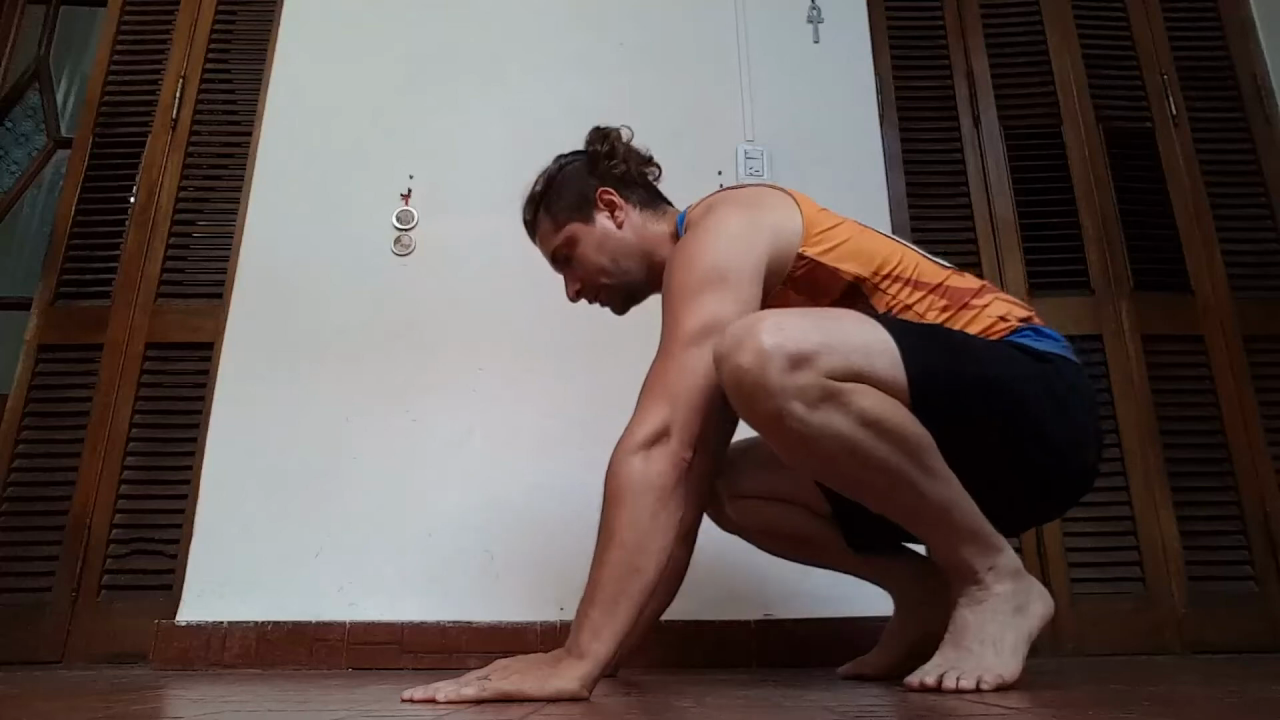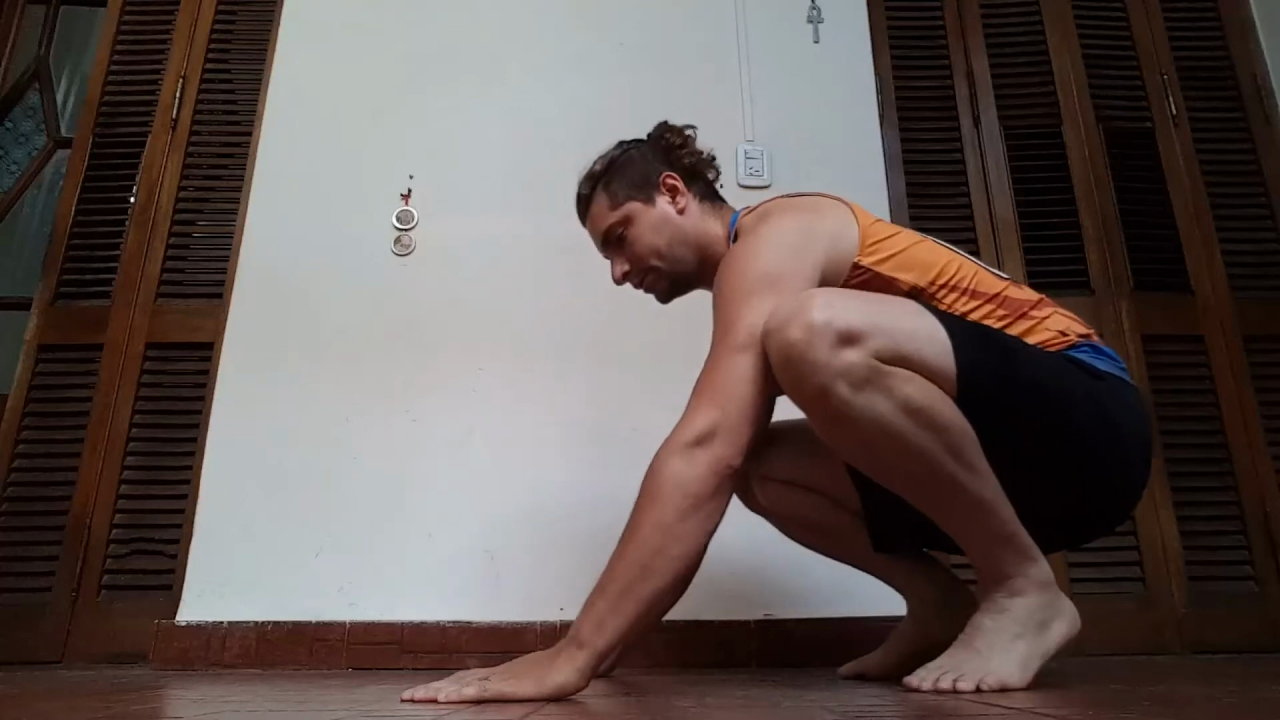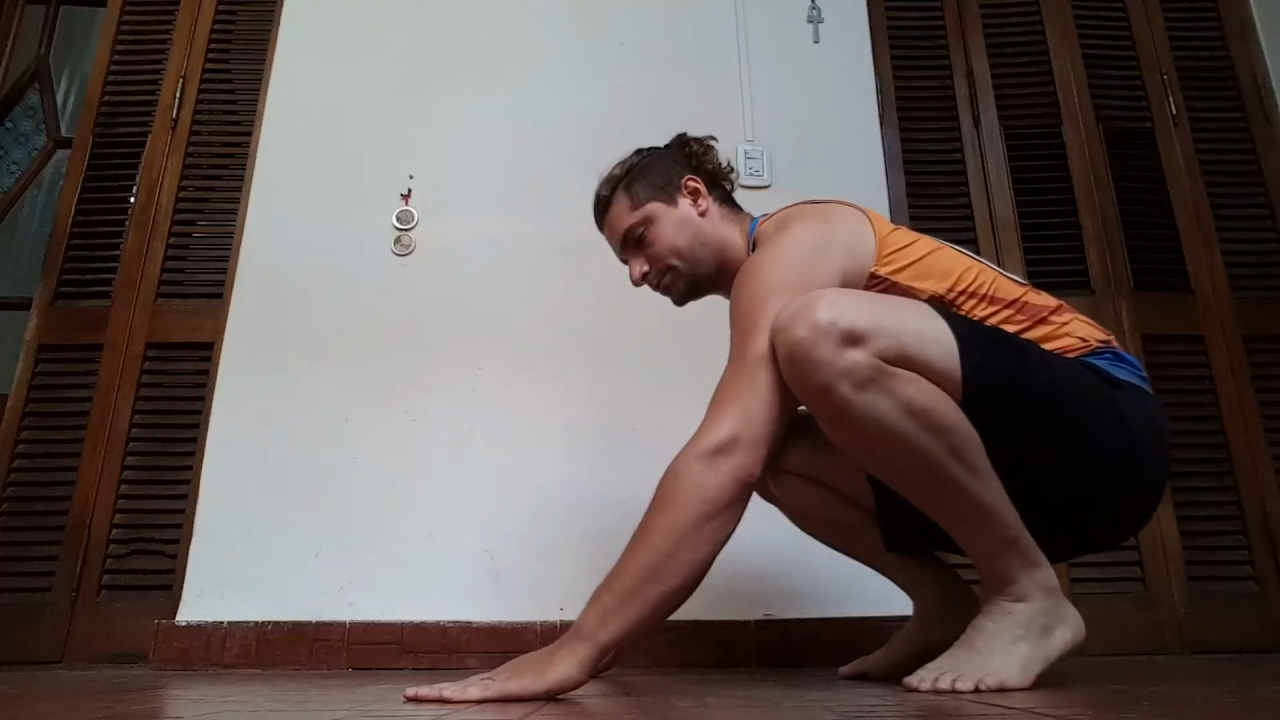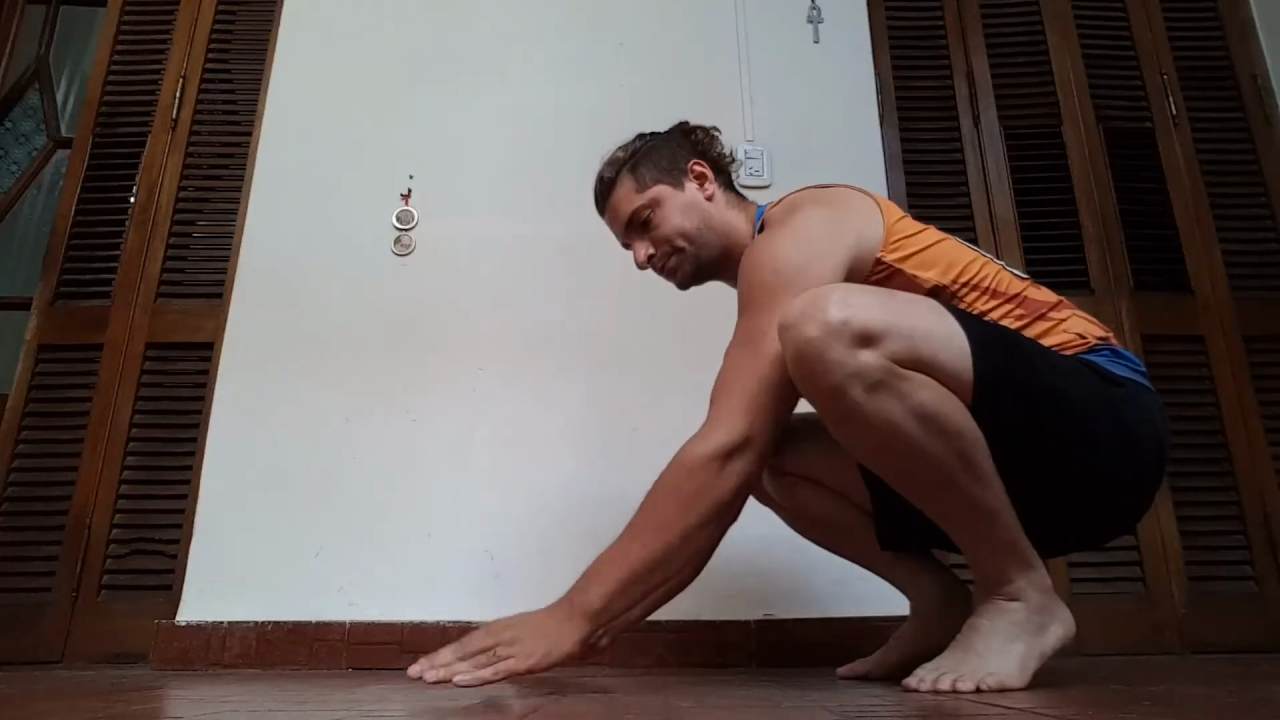
dt=0.4s
person 1, frame 1
left shoulder: (722, 229)
right shoulder: (706, 308)
left elbow: (657, 447)
right elbow: (680, 488)
left wrist: (579, 659)
right wrist: (601, 648)
left hip: (1036, 401)
right hip: (965, 440)
left knee: (769, 356)
right knee: (727, 486)
left ankle: (993, 581)
right ankle: (931, 597)
person 1, frame 2
left shoulder: (774, 237)
right shoulder: (748, 304)
left elbow: (701, 450)
right elbow: (717, 468)
left wrist: (576, 653)
right wrist: (594, 643)
left hip: (1088, 420)
right hip: (1006, 457)
left knee: (817, 332)
right knee: (759, 466)
left ankle: (1023, 592)
right ankle: (942, 606)
person 1, frame 3
left shoulder: (793, 244)
right shoulder: (766, 309)
left elbow: (721, 461)
right elbow: (737, 467)
left wrist: (575, 649)
right wrist: (595, 636)
left hip: (1102, 426)
right hip: (1013, 463)
left knee: (822, 332)
left ankle: (1025, 596)
right ankle: (947, 606)
person 1, frame 4
left shoulder: (799, 231)
right shoulder: (762, 321)
left elbow: (724, 452)
right elbow: (727, 472)
left wrist: (574, 616)
right wrist: (598, 617)
left hip: (1101, 420)
right hip: (1013, 457)
left knee: (831, 328)
left ankle: (1018, 596)
right ankle: (944, 606)
